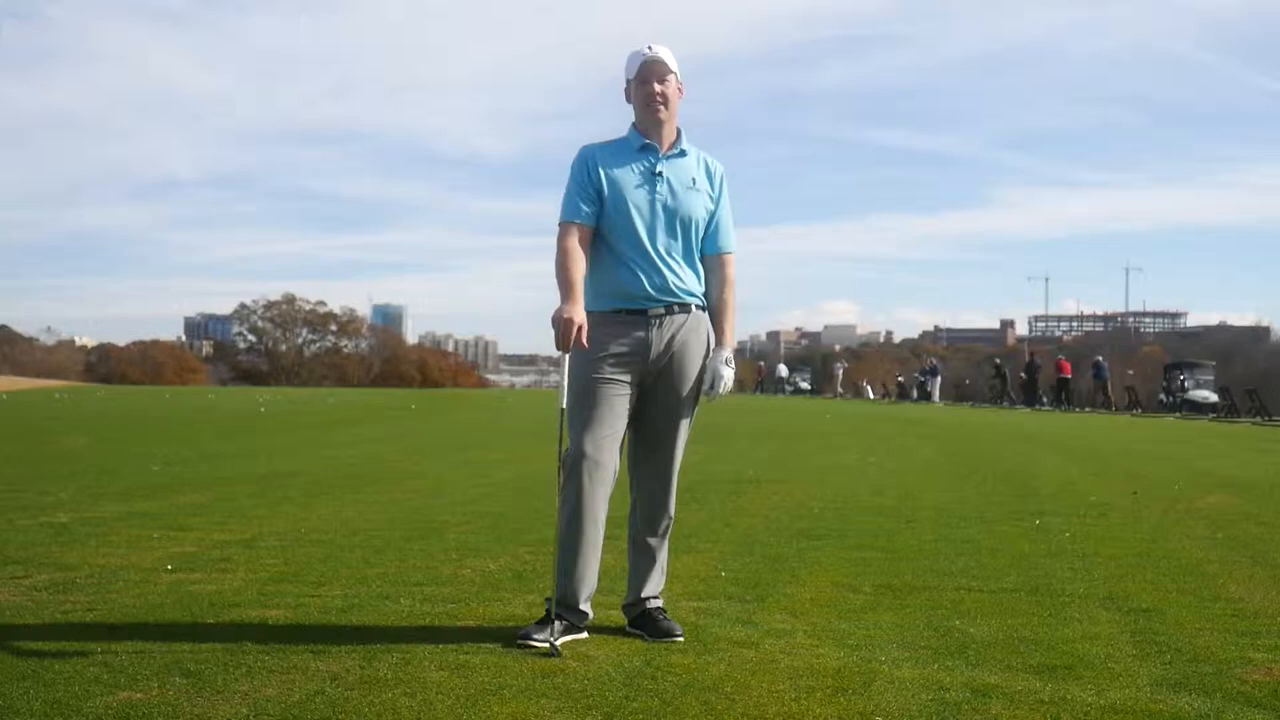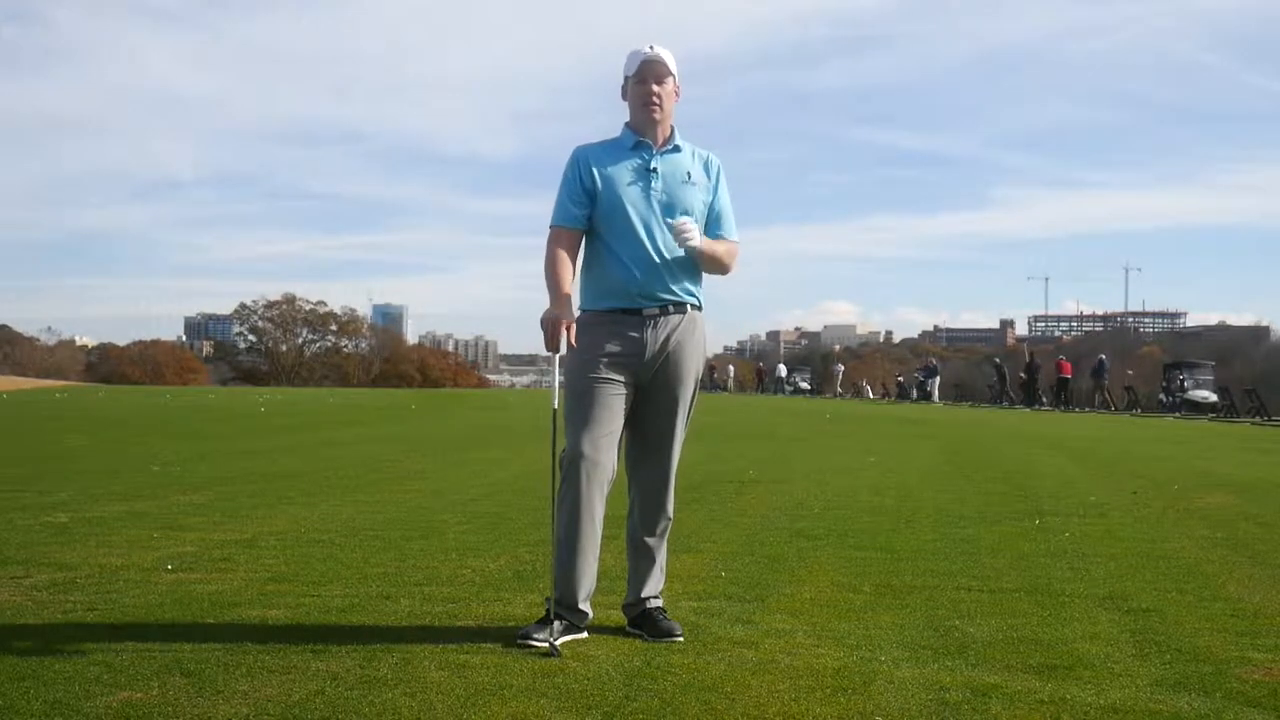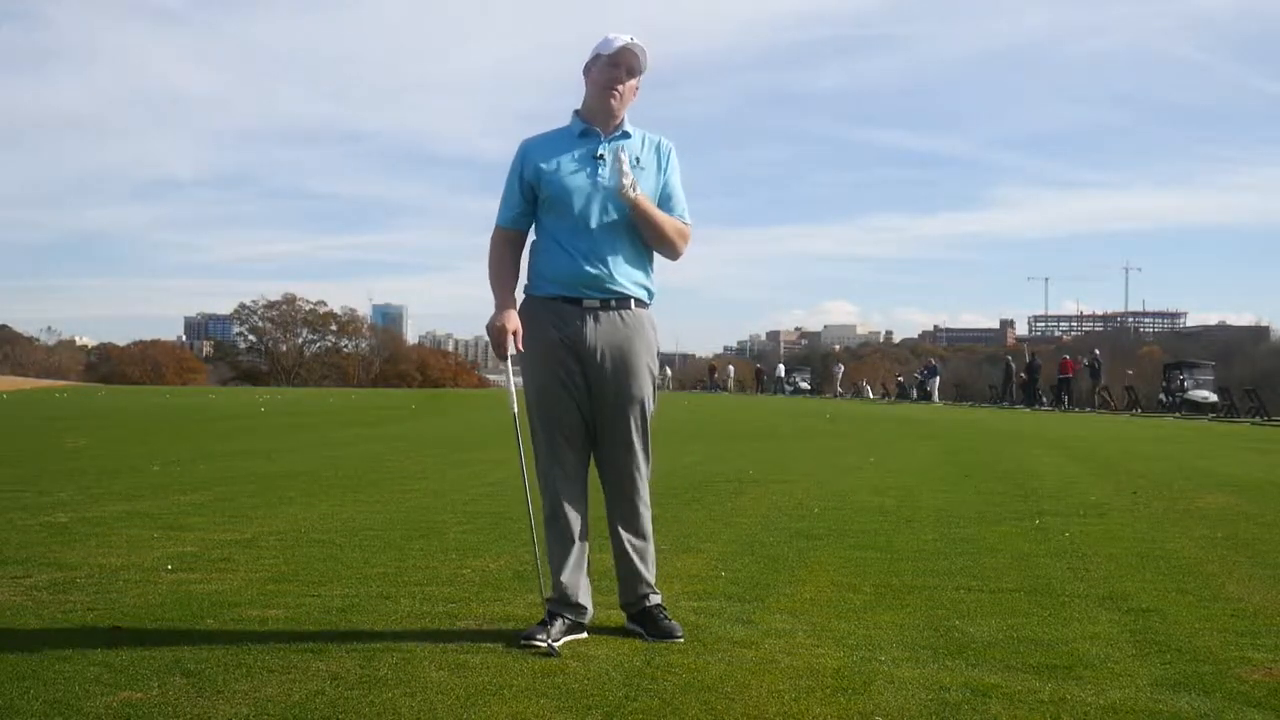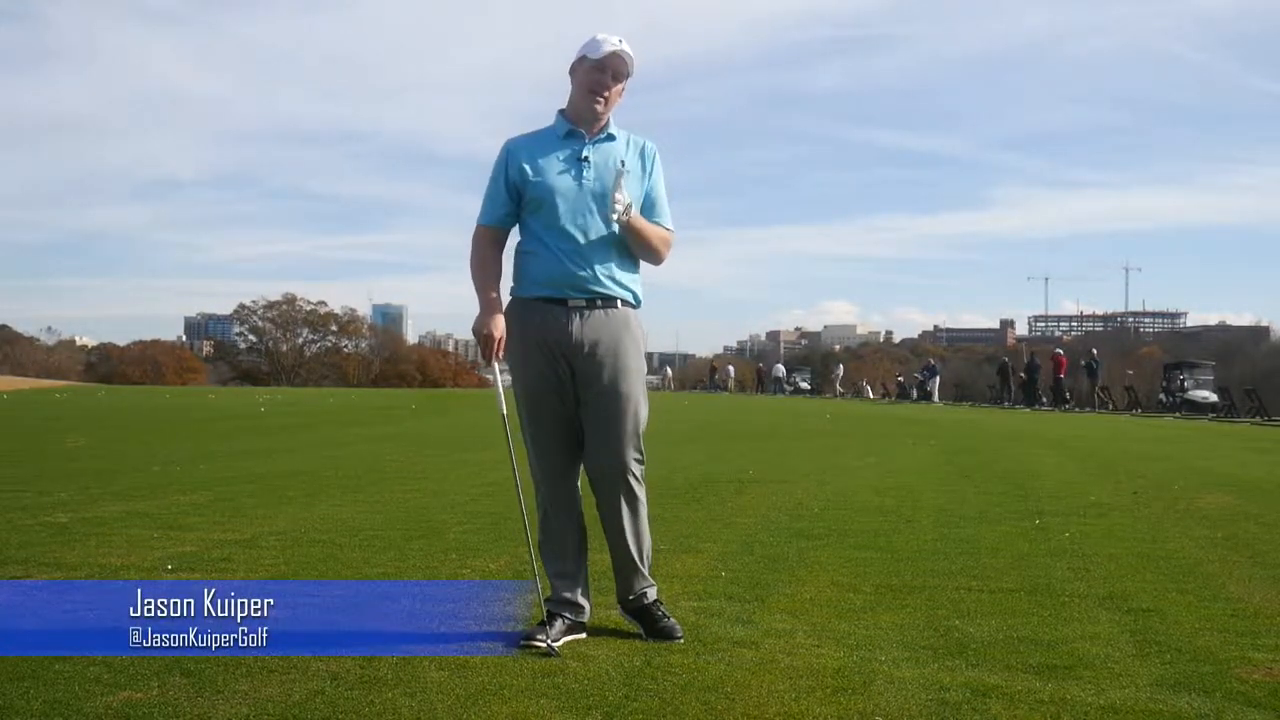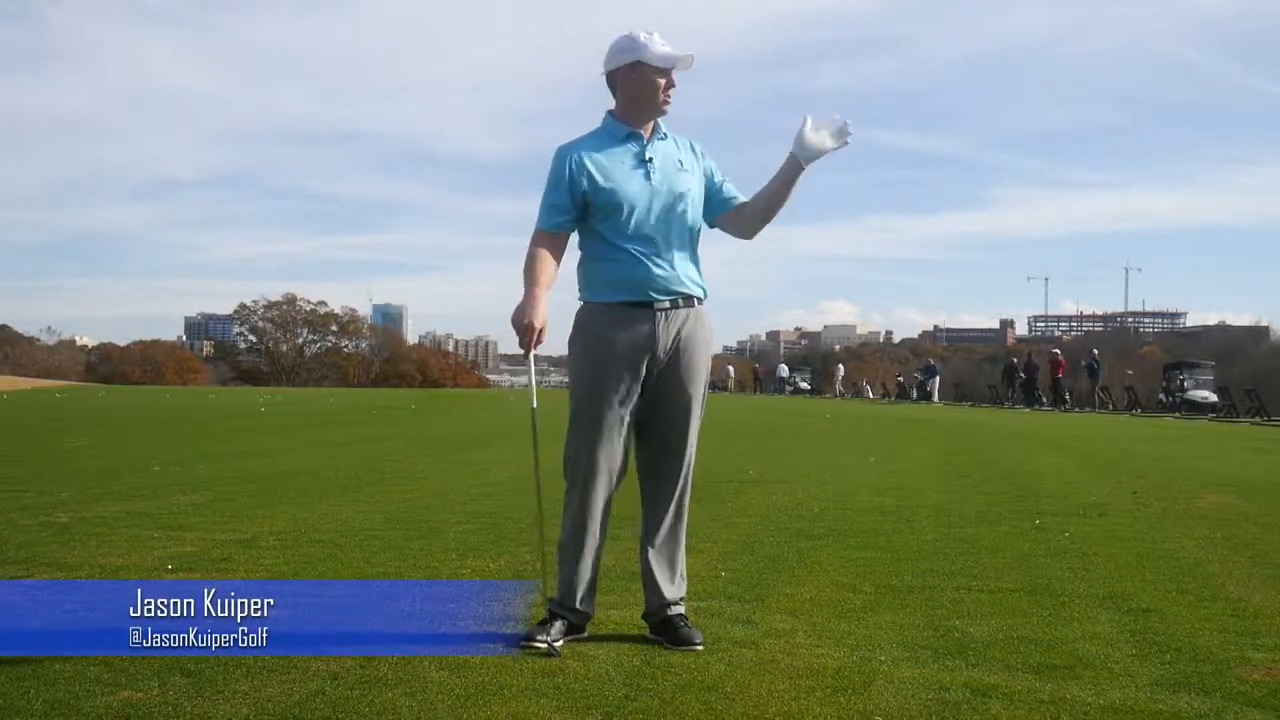
dt=1s
person 1, frame 1
left shoulder: (709, 171)
right shoulder: (595, 160)
left elbow: (720, 266)
right elbow: (573, 238)
left wrist: (724, 348)
right wrist: (571, 301)
left hip: (683, 331)
right hip: (609, 331)
left knee: (658, 477)
right knee: (589, 462)
left ankle: (646, 602)
right ankle: (570, 607)
person 1, frame 2
left shoulder: (705, 167)
right shoulder: (588, 160)
left elbow: (727, 259)
right elbow: (564, 240)
left wrist: (697, 242)
right wrist: (560, 301)
left hip: (677, 330)
right hip: (603, 329)
left knee: (657, 475)
right knee: (585, 461)
left ankle: (646, 601)
right ankle: (569, 607)
person 1, frame 3
left shoulder: (656, 152)
right shoulder: (536, 151)
left elbow: (677, 245)
right elbow: (507, 237)
left wrist: (633, 197)
right wrist: (504, 305)
left hip: (627, 322)
right hip: (550, 321)
left knee: (627, 468)
right knee: (560, 469)
left ankle: (642, 598)
right ankle: (567, 606)
person 1, frame 4
left shoulder: (641, 154)
right shoulder: (520, 152)
left elbow: (660, 250)
right elbow: (488, 236)
left wrist: (627, 217)
right wrist: (490, 307)
left hip: (612, 322)
right hip: (537, 321)
left knee: (619, 465)
right knee: (553, 470)
left ankle: (638, 593)
right ankle: (567, 604)
person 1, frame 5
left shoulder: (689, 154)
right shoulder: (578, 158)
left elbow: (744, 221)
right elbow: (548, 240)
left wrist: (798, 161)
right wrist: (534, 297)
left hip: (685, 323)
right hip: (611, 325)
left knee: (670, 473)
right knee: (591, 468)
left ankle: (666, 603)
right ankle: (570, 606)
